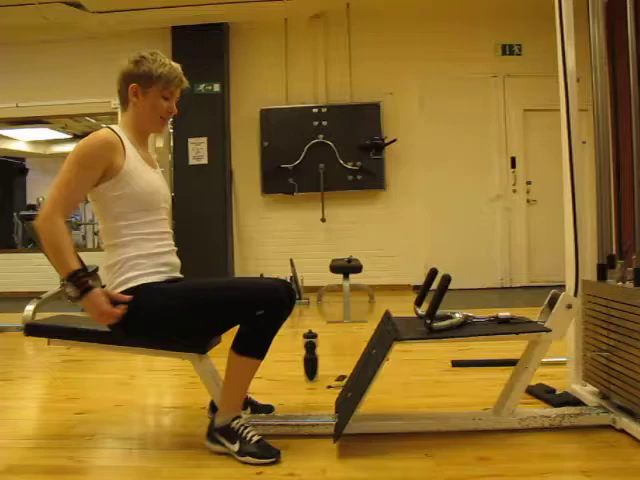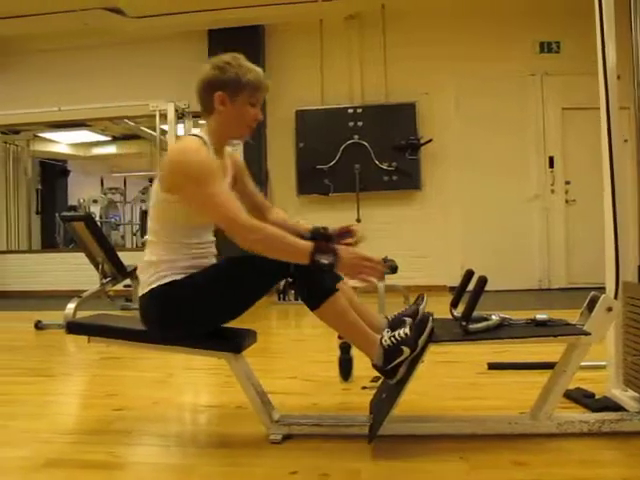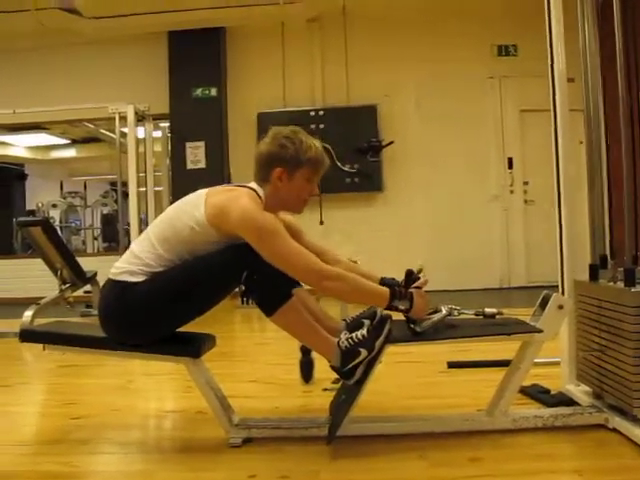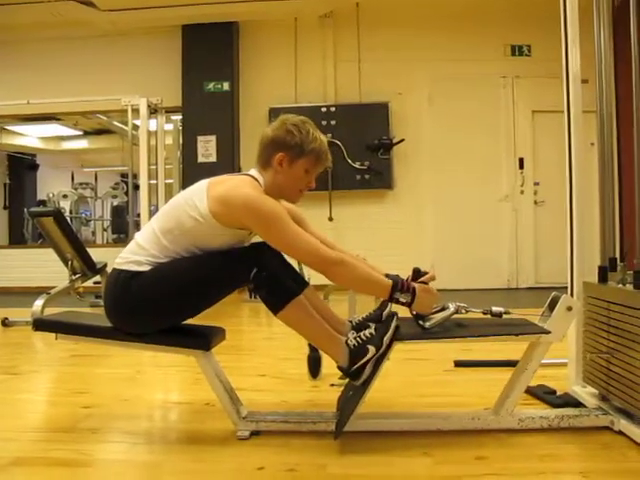
dt=1s
person 1, frame 1
left shoulder: (147, 155)
right shoulder: (103, 145)
right elbow: (49, 220)
right wrist: (85, 288)
left hip: (160, 292)
right hip: (138, 301)
left knee: (274, 295)
right knee: (273, 299)
left ankle: (230, 399)
right ankle: (226, 427)
person 1, frame 2
left shoulder: (227, 158)
right shoulder: (190, 156)
left elbow: (267, 214)
right elbow: (245, 232)
left wrist: (323, 237)
right wrist: (326, 255)
left hip: (192, 288)
right hip: (168, 301)
left knee: (300, 248)
right knee: (288, 256)
left ankle: (382, 330)
right ankle: (382, 352)
person 1, frame 3
left shoulder: (270, 214)
right shoulder: (246, 210)
left elbow: (333, 263)
right elbow: (324, 280)
left wrist: (393, 285)
right wrist: (400, 300)
left hip: (148, 297)
right hip: (126, 304)
left knee: (266, 265)
right knee: (251, 263)
left ankle: (340, 332)
right ankle: (340, 354)
person 1, frame 4
left shoulder: (273, 205)
right shoulder: (248, 198)
left elbow: (337, 255)
right elbow: (328, 265)
left wrist: (398, 282)
right wrist: (404, 294)
left hip: (156, 285)
right hip: (130, 293)
left knee: (268, 263)
right knee: (260, 262)
left ankle: (346, 332)
right ankle: (347, 354)
